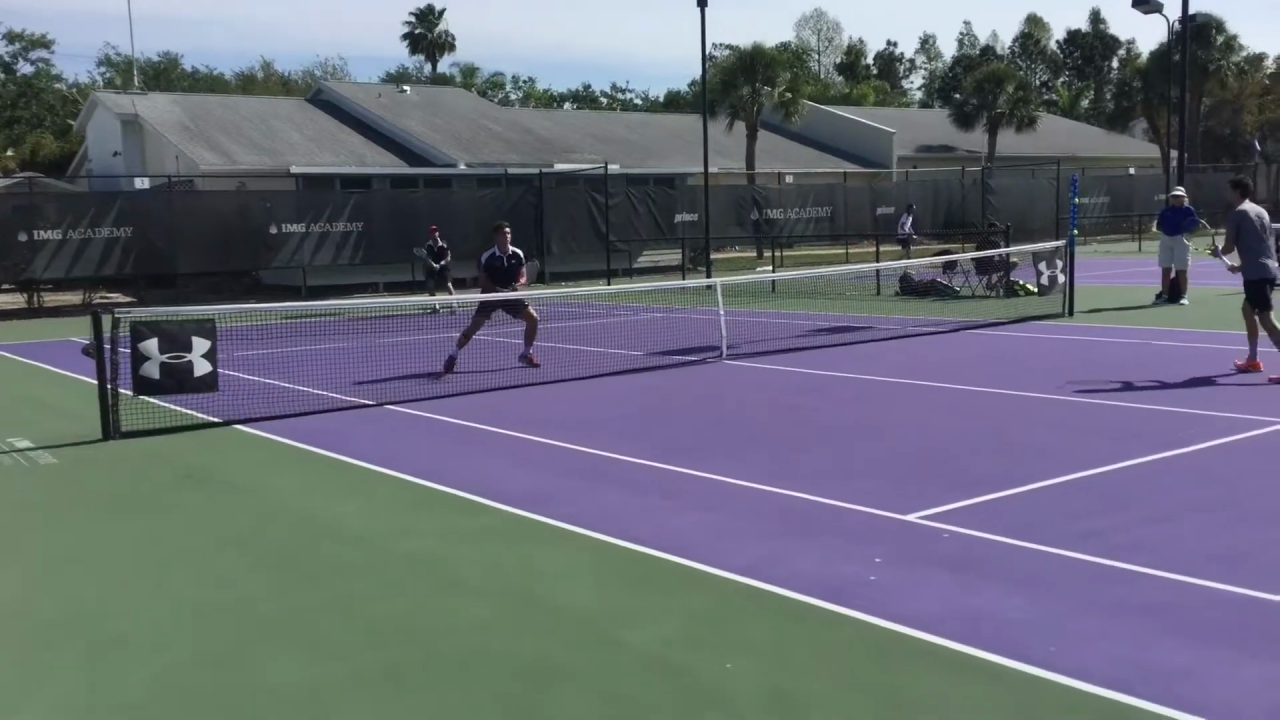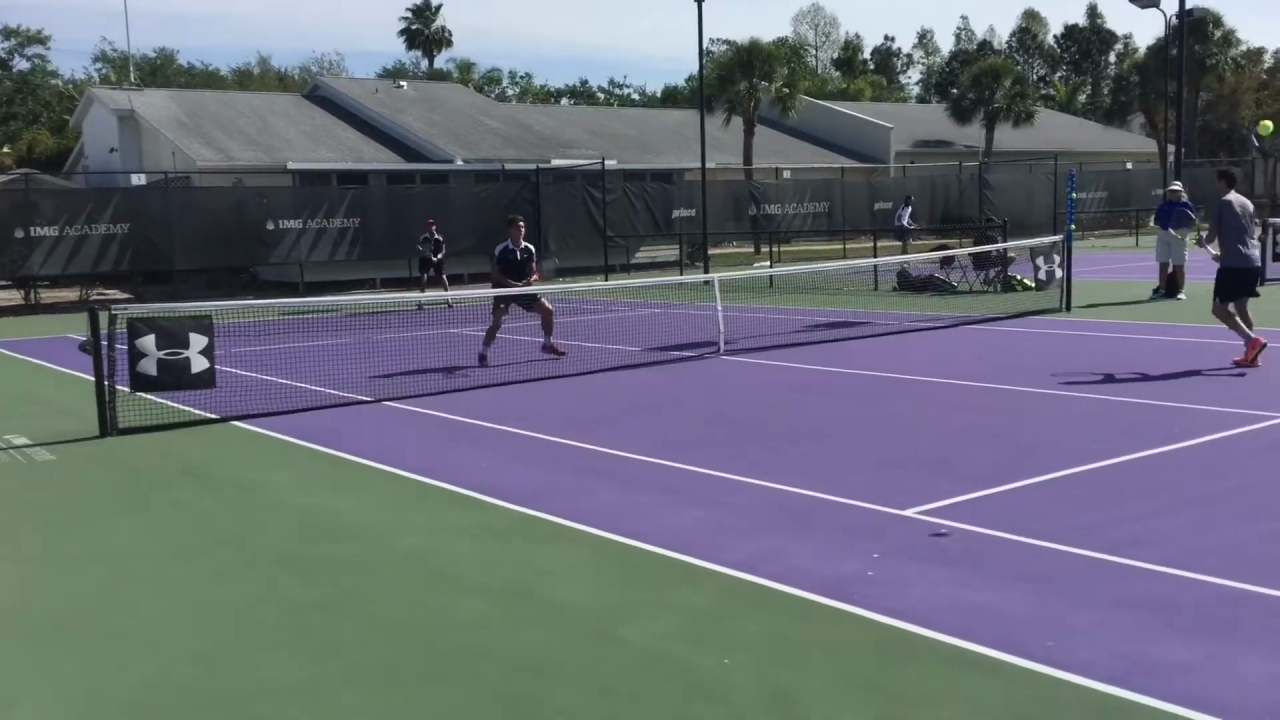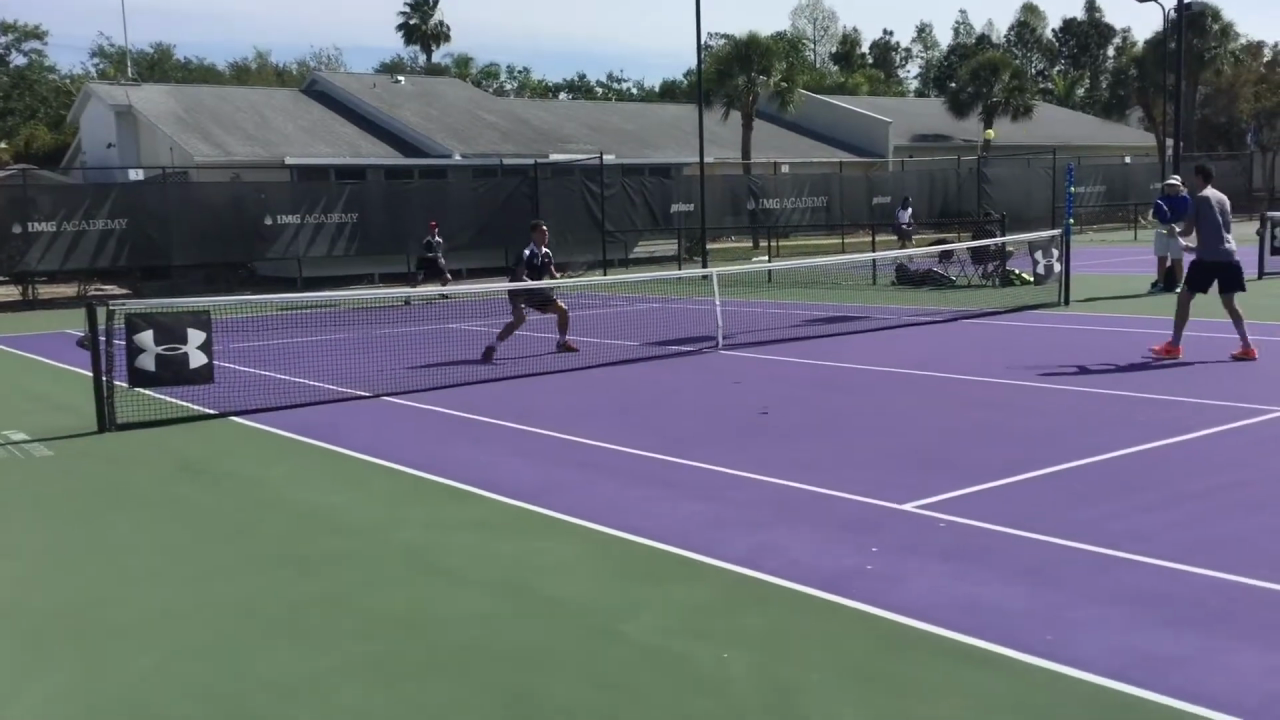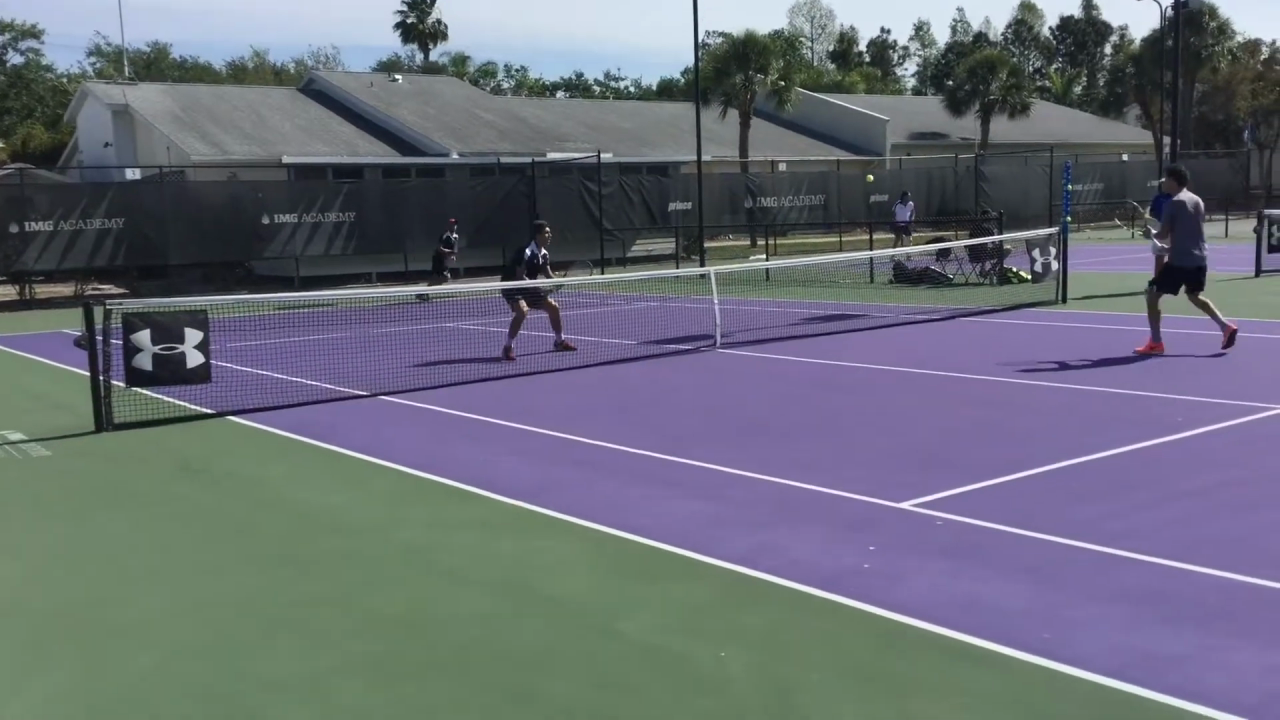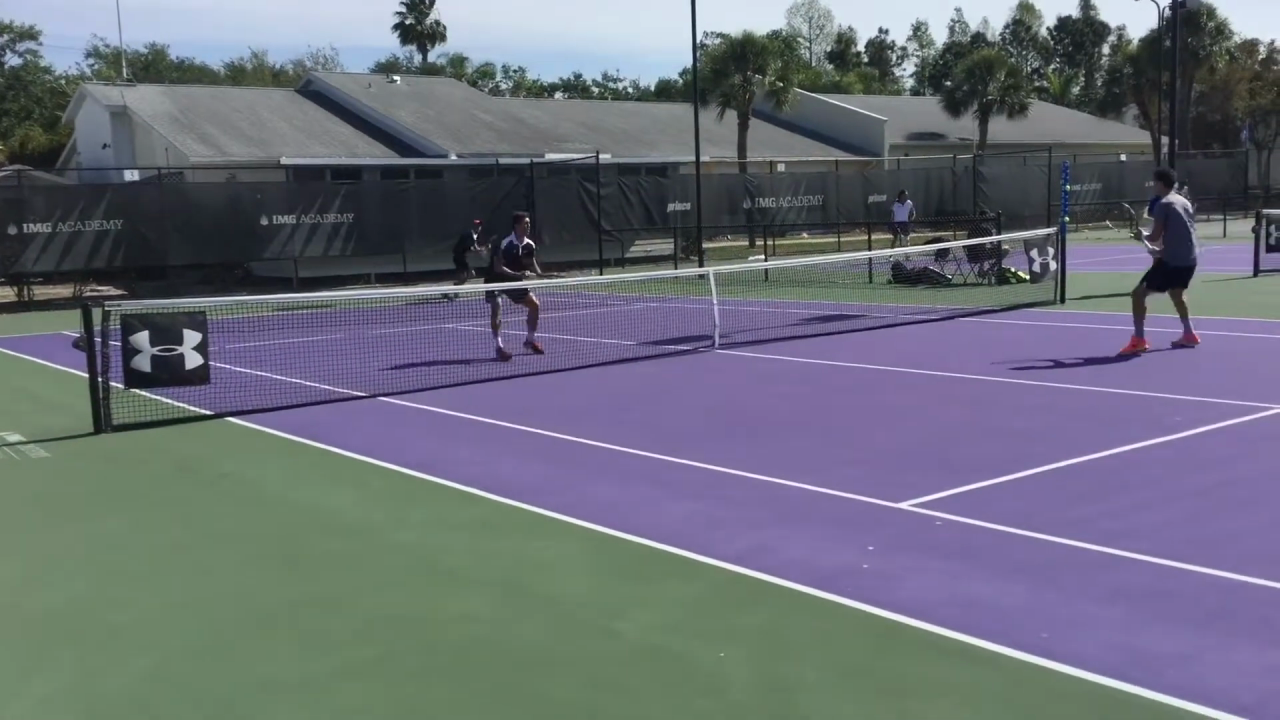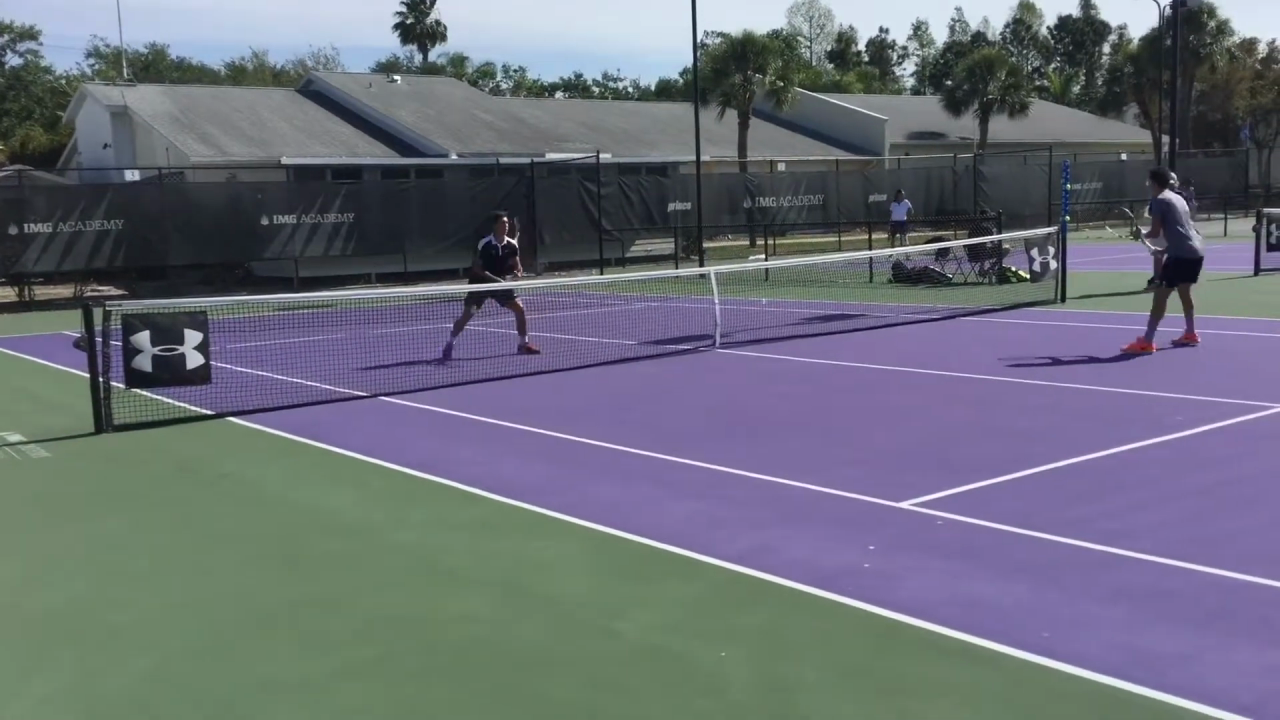
dt=0.2s
person 1, frame 1
left shoulder: (1237, 213)
right shoulder: (1262, 212)
left elbow: (1229, 248)
left wrist: (1218, 251)
right wrist: (1242, 266)
left hip: (1255, 273)
right knee: (1248, 311)
right ankle: (1252, 360)
person 1, frame 2
left shoulder: (1222, 203)
right shoulder: (1248, 204)
left elbow: (1212, 237)
left wrist: (1203, 242)
right wrist: (1223, 254)
left hip: (1233, 263)
right hip: (1253, 262)
left knee: (1220, 309)
right knee: (1241, 306)
left ankle: (1253, 341)
right ankle: (1250, 354)
person 1, frame 3
left shoulder: (1199, 199)
right shoulder: (1223, 199)
left elbow: (1187, 231)
left wrist: (1176, 233)
right wrist: (1197, 246)
left hip: (1208, 258)
right hip: (1229, 256)
left knee: (1184, 298)
right knee: (1229, 302)
left ankle: (1174, 346)
right ankle: (1247, 347)
person 1, frame 4
left shoulder: (1173, 203)
right shoulder: (1197, 201)
left elbow: (1163, 235)
left wrist: (1152, 234)
right wrist: (1171, 247)
left hip: (1180, 261)
right hip: (1199, 259)
left knee: (1152, 296)
right knee: (1196, 298)
left ankle: (1156, 343)
right ankle: (1226, 327)
person 1, frame 5
left shoulder: (1163, 204)
right shoulder: (1185, 202)
left elbow: (1155, 236)
left wrist: (1142, 236)
right wrist: (1162, 250)
left hip: (1174, 260)
right hip: (1190, 258)
left knee: (1138, 294)
right knee: (1176, 293)
left ankle: (1139, 340)
right ankle: (1189, 334)
person 1, frame 6
left shoulder: (1160, 201)
right shoulder: (1179, 199)
left elbow: (1155, 233)
left wrist: (1144, 235)
right wrist: (1166, 250)
left hip: (1181, 254)
right hip: (1196, 251)
left knee: (1160, 295)
right knee: (1184, 291)
left ankle: (1147, 341)
right ankle: (1190, 333)
